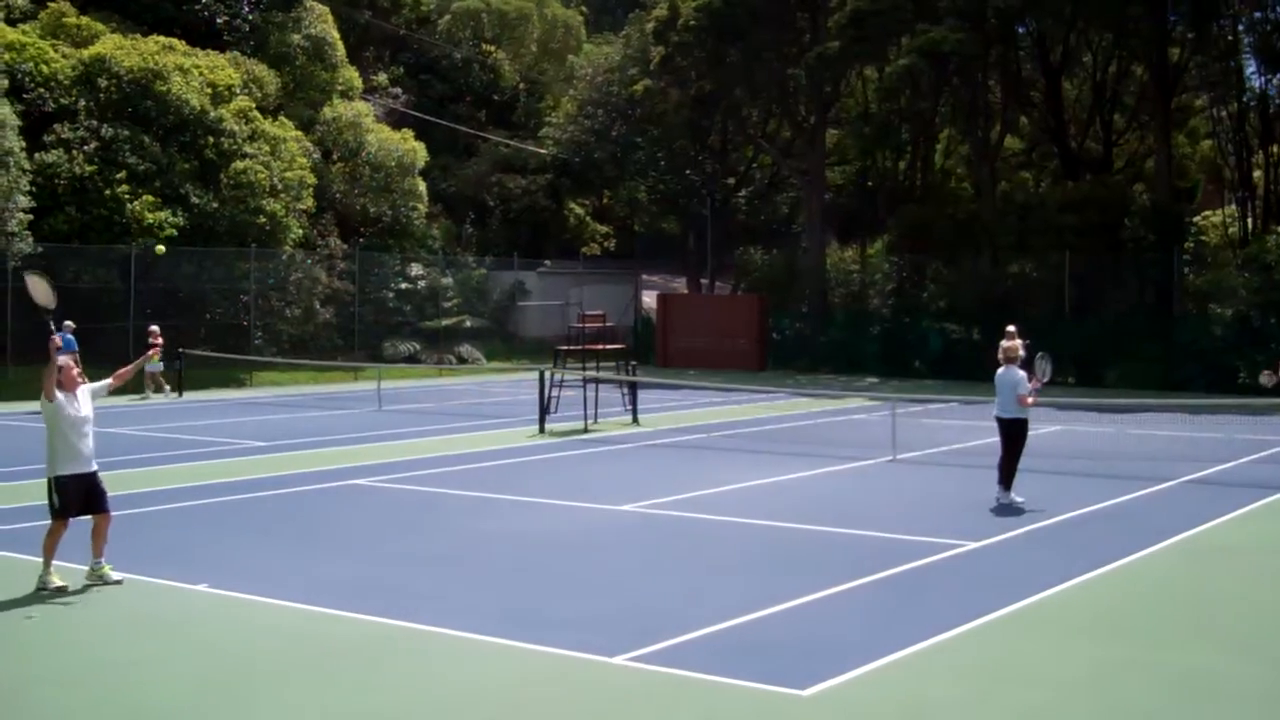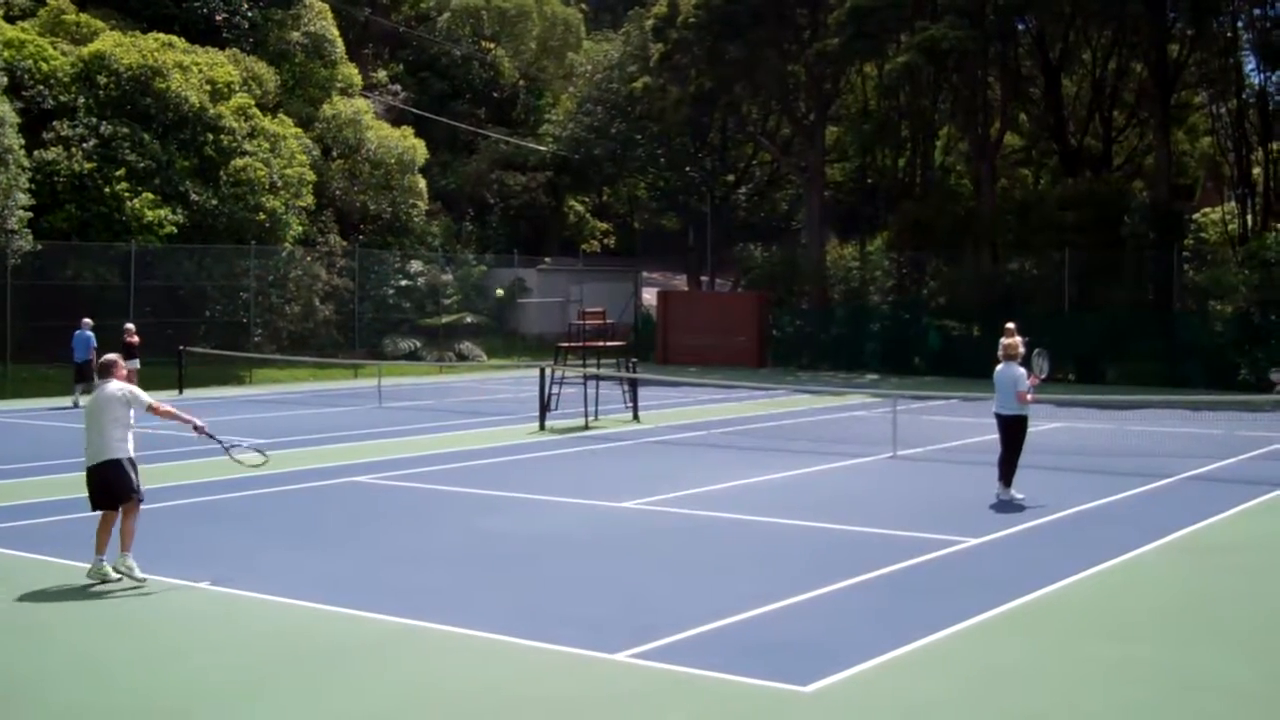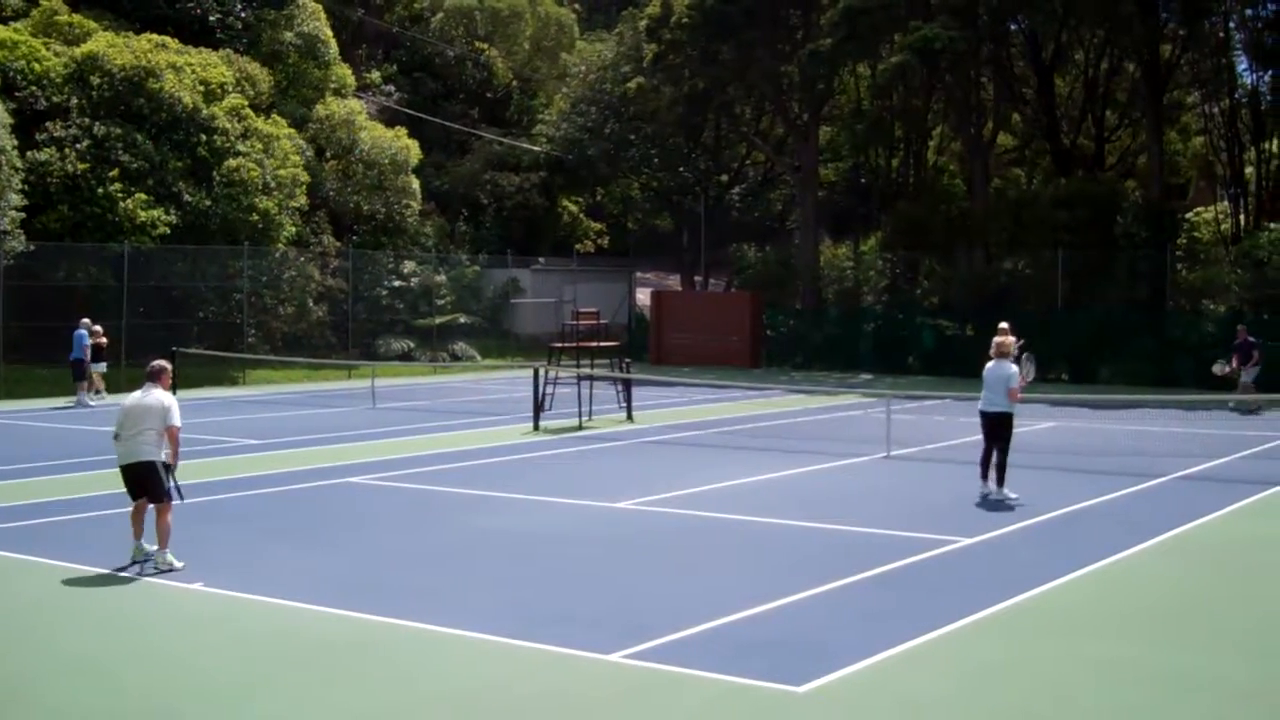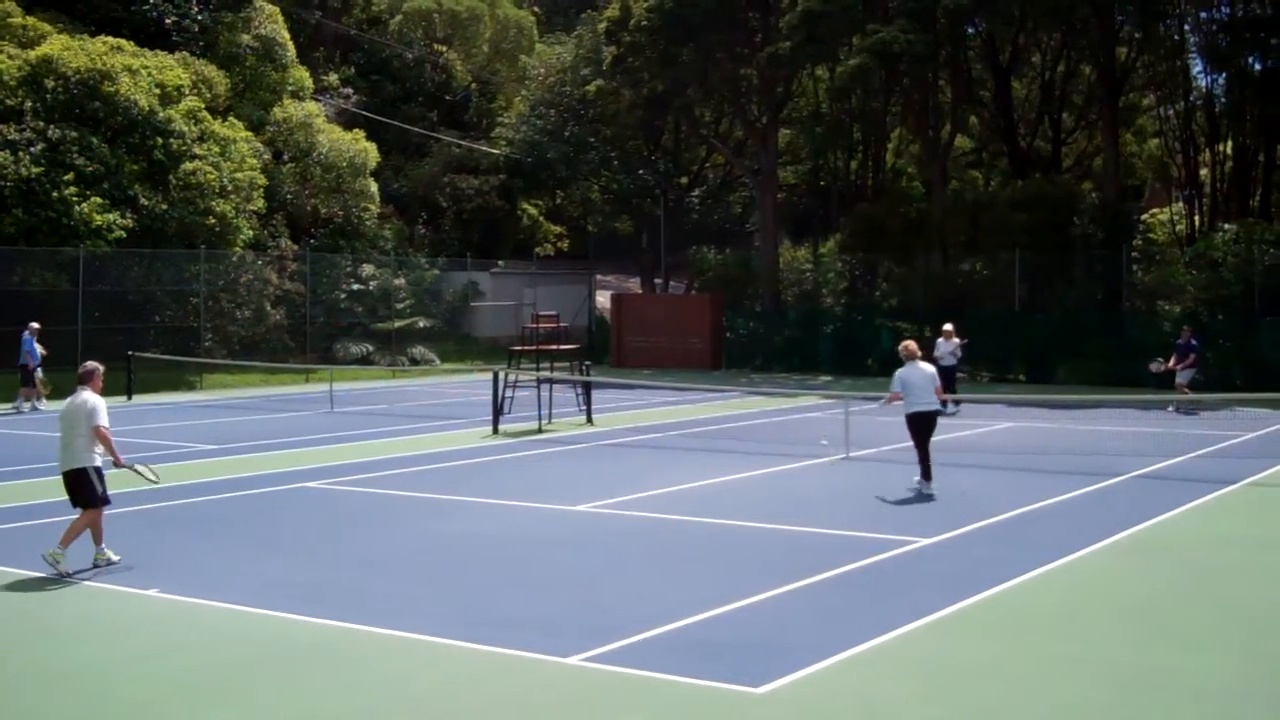
dt=0.7s
person 1, frame 1
left shoulder: (86, 392)
right shoulder: (54, 401)
left elbow: (116, 380)
right elbow: (47, 388)
left wrist: (144, 360)
right wrist: (53, 354)
left hip: (88, 470)
right hip: (63, 473)
left knee: (103, 517)
right knee: (60, 524)
left ankle: (97, 568)
right ankle: (46, 574)
person 1, frame 2
left shoulder: (94, 399)
right shoulder: (123, 390)
right elbow: (158, 409)
right wrist: (190, 420)
left hip: (95, 461)
right hip: (115, 457)
left knee: (110, 512)
right knee: (130, 506)
left ankle: (99, 564)
right ankle: (125, 560)
person 1, frame 3
left shoulder: (129, 399)
right shoulder: (166, 399)
left elbow: (116, 435)
right elbow: (173, 432)
right wrist: (174, 457)
left hip: (126, 459)
right hip: (150, 459)
left knee: (140, 502)
right knee: (163, 506)
left ankle: (139, 548)
right ankle: (163, 556)
person 1, frame 4
left shoulder: (69, 403)
right shoulder: (95, 401)
right elbow: (101, 431)
left wrist: (103, 452)
right wrist: (115, 455)
left hip: (68, 465)
right hip: (85, 464)
left knee: (94, 508)
right knee: (91, 511)
left ankle: (101, 553)
right ankle: (56, 553)
